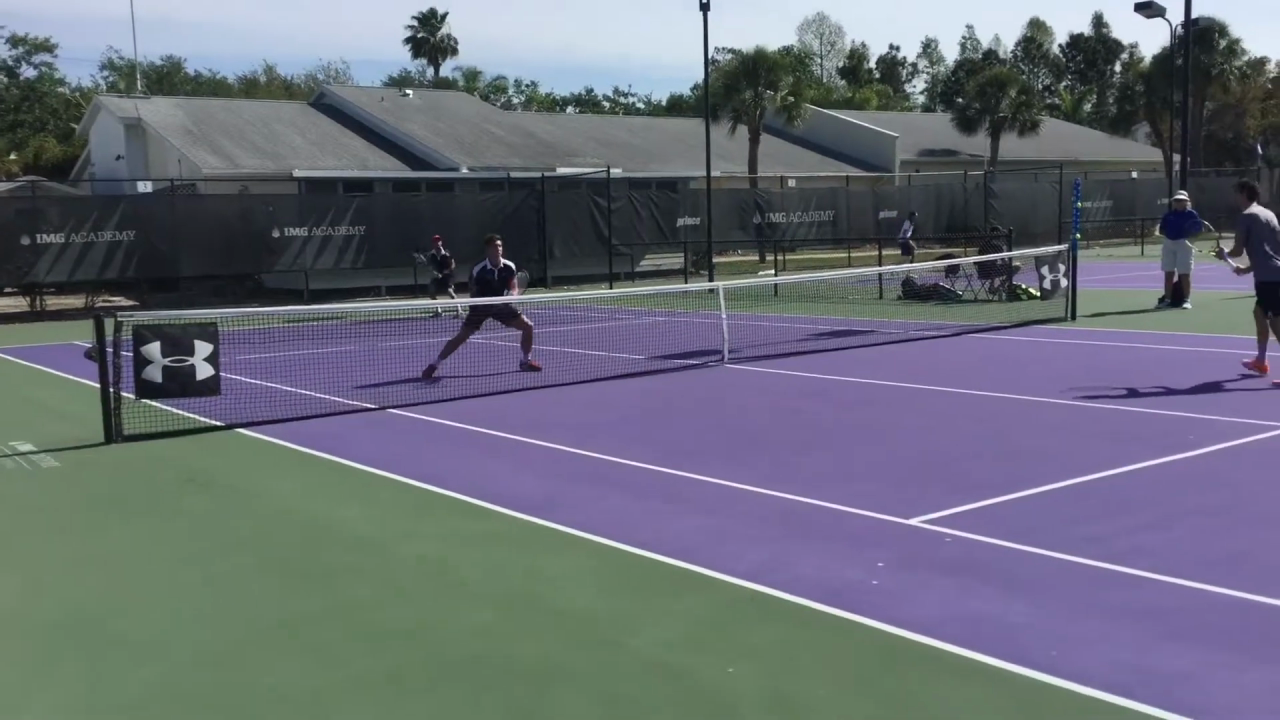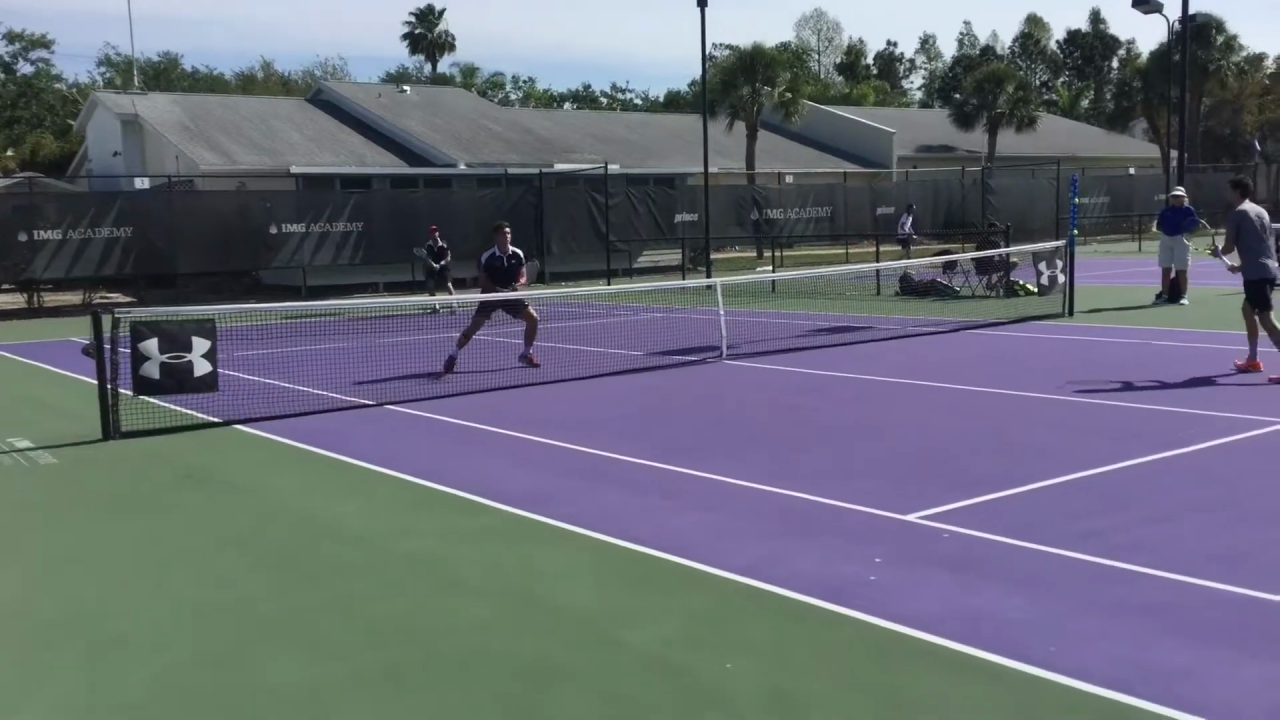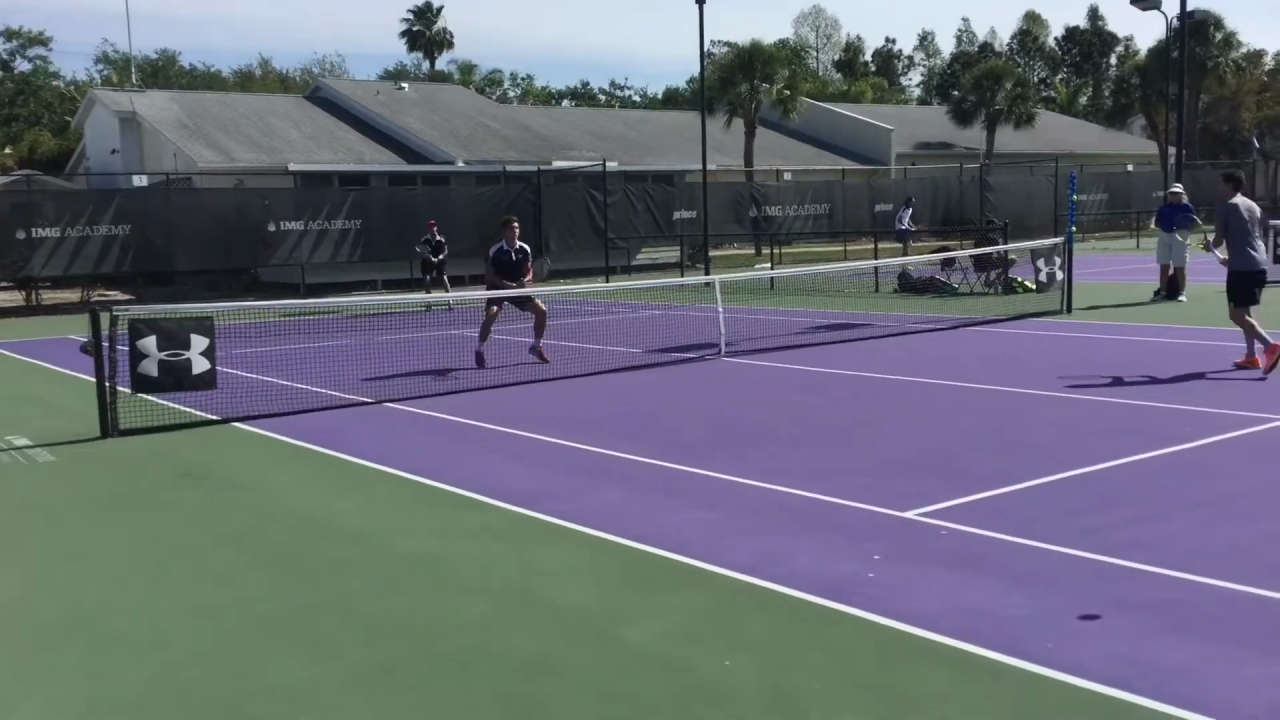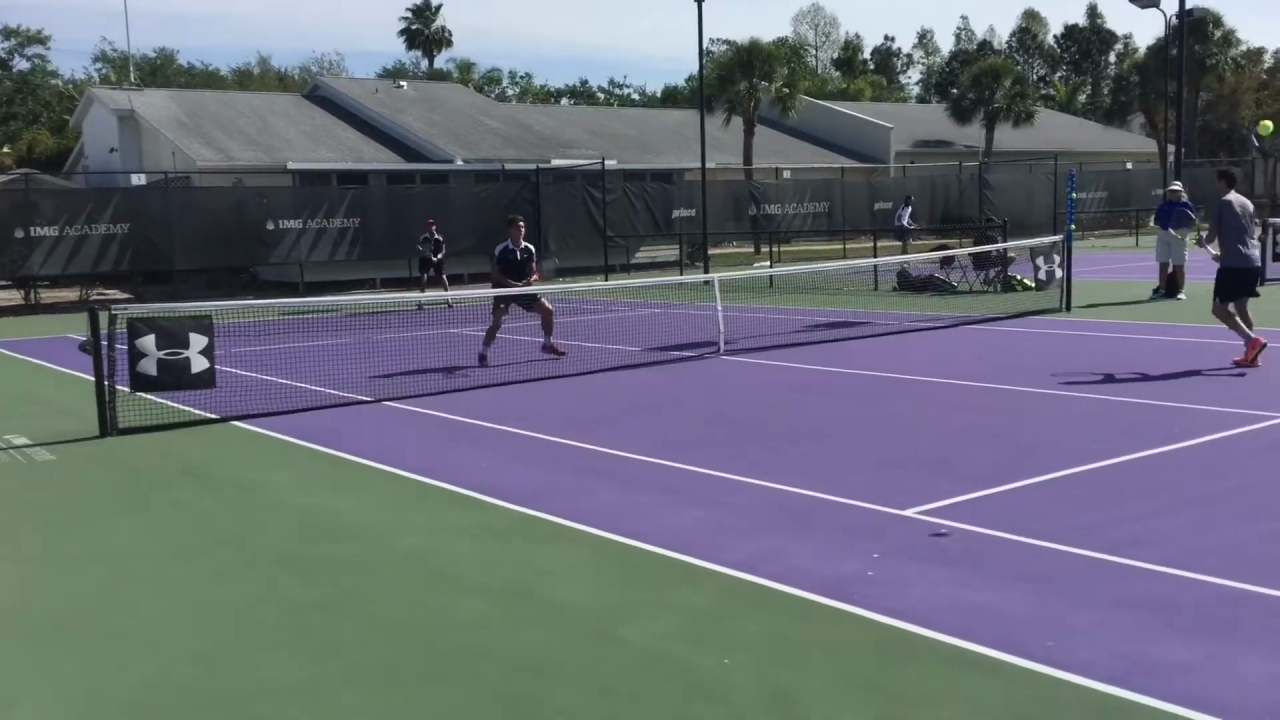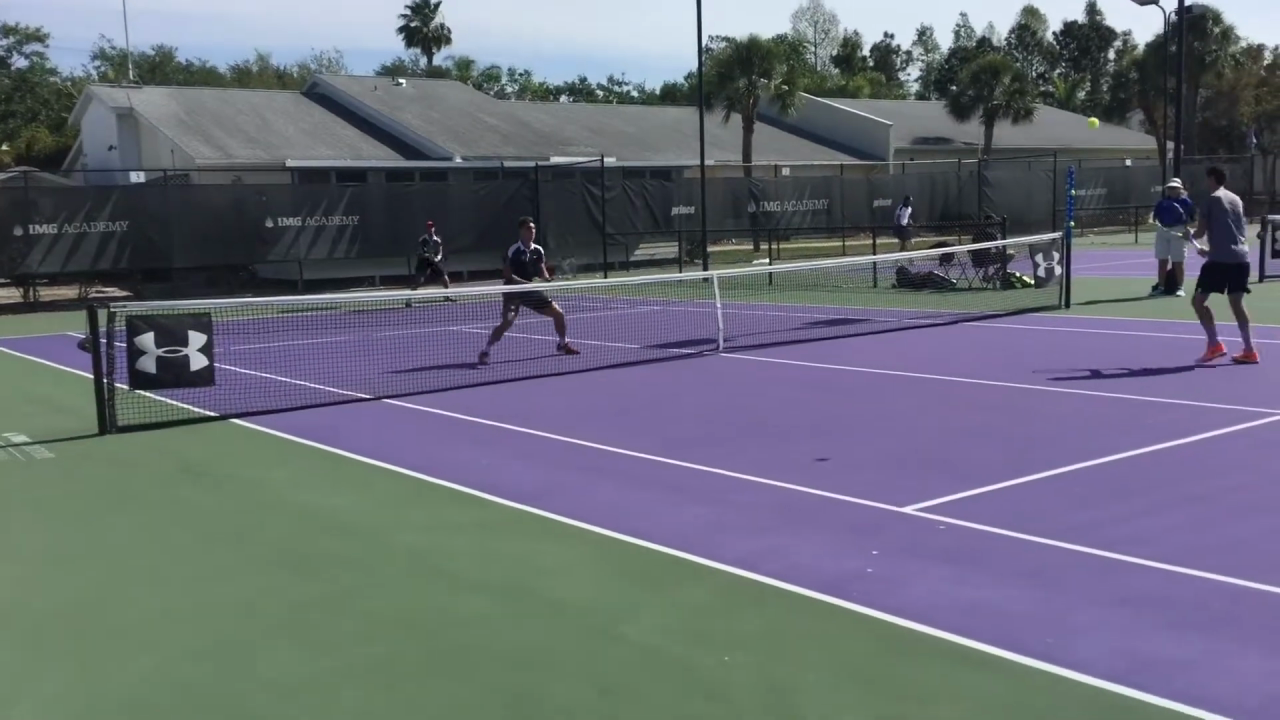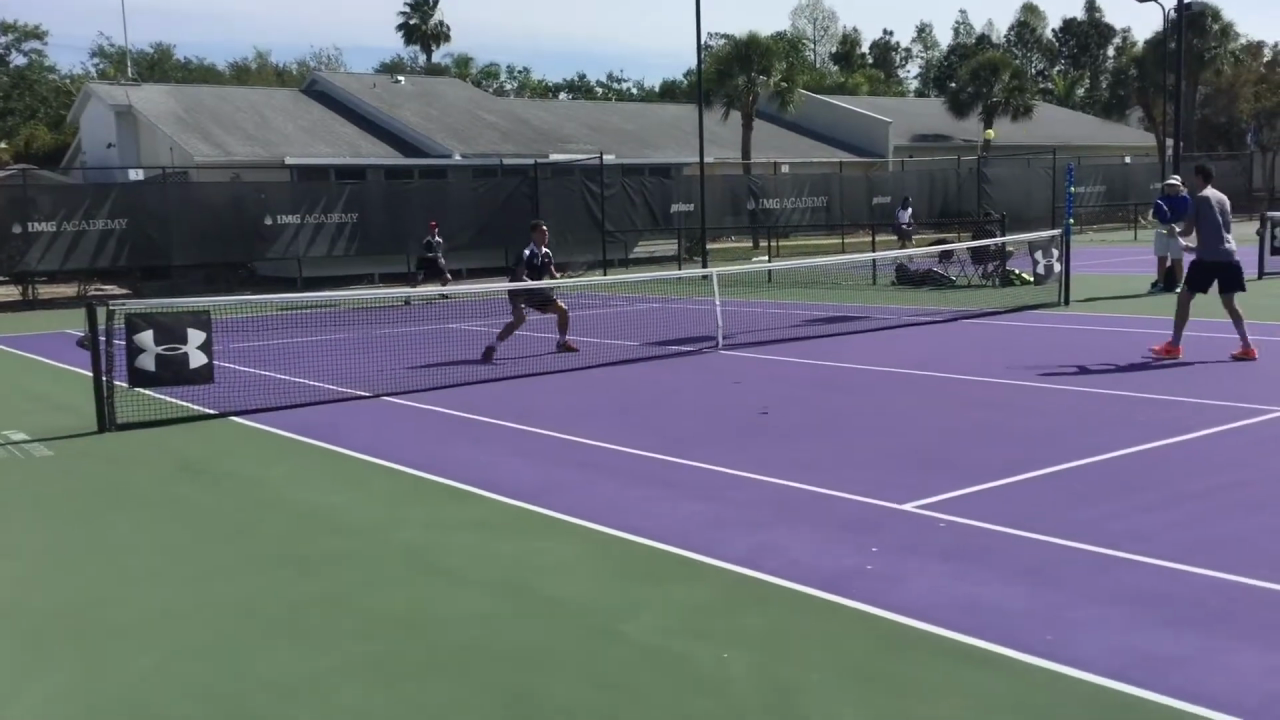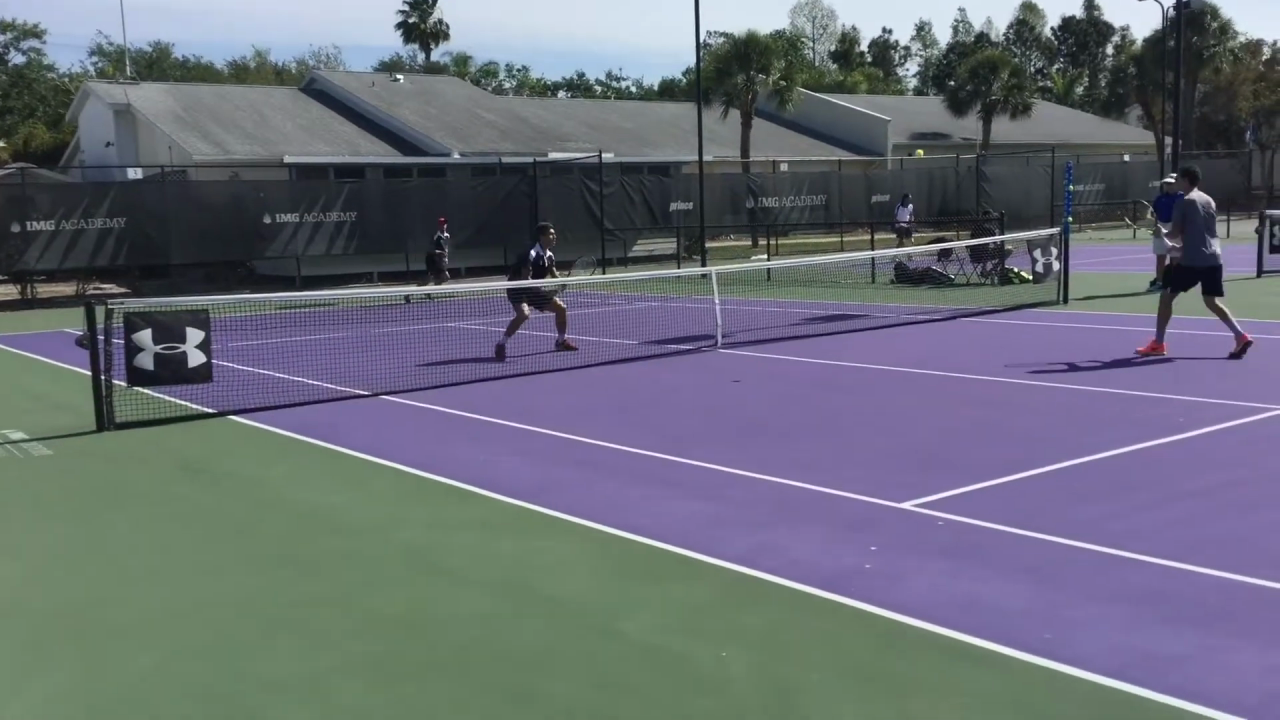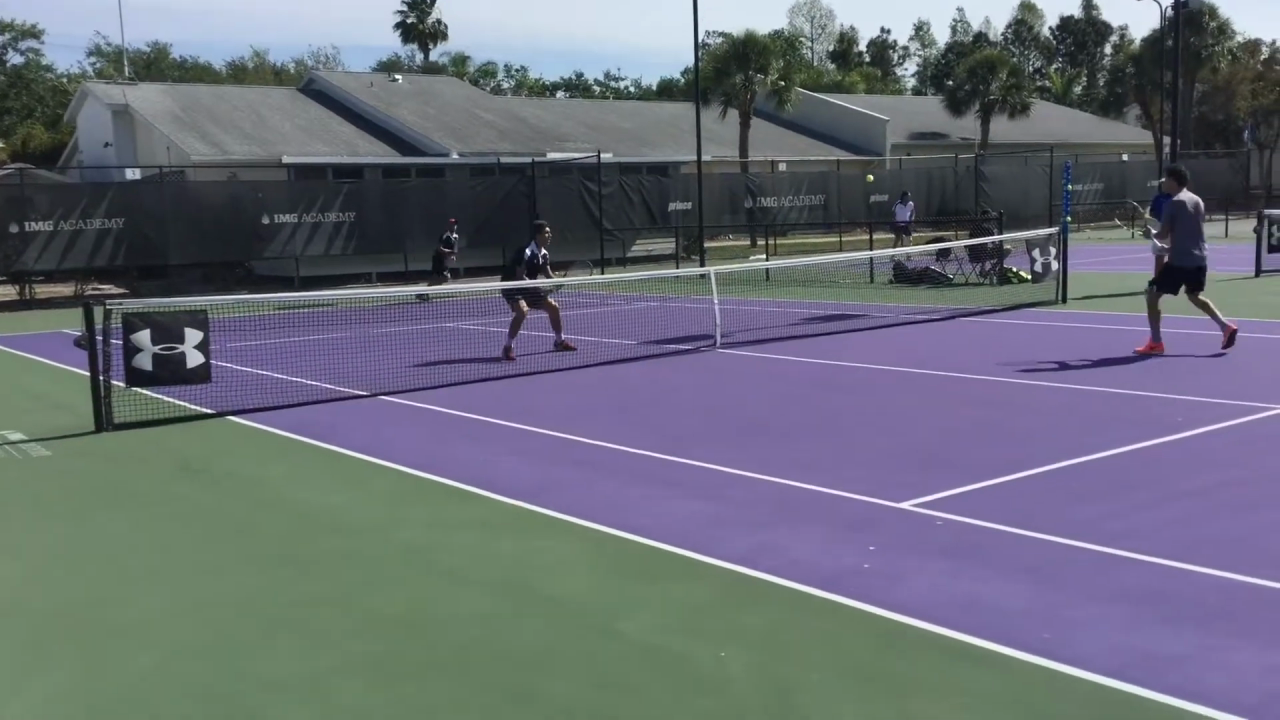
dt=0.1s
person 1, frame 1
left shoulder: (1246, 216)
left elbow: (1238, 250)
left wrist: (1224, 254)
right wrist: (1248, 268)
right knee: (1259, 313)
right ankle: (1260, 361)
person 1, frame 2
left shoulder: (1237, 213)
right shoulder: (1262, 212)
left elbow: (1229, 248)
left wrist: (1218, 251)
right wrist: (1242, 266)
left hip: (1255, 273)
right knee: (1248, 311)
right ankle: (1252, 360)
person 1, frame 3
left shoulder: (1227, 206)
right shoulder: (1253, 206)
left elbow: (1219, 241)
left wrist: (1210, 245)
right wrist: (1232, 258)
left hip: (1241, 267)
right hip: (1258, 265)
left knee: (1237, 314)
right knee: (1243, 310)
right ankle: (1251, 356)
person 1, frame 4
left shoulder: (1222, 203)
right shoulder: (1248, 204)
left elbow: (1212, 237)
left wrist: (1203, 242)
right wrist: (1223, 254)
left hip: (1233, 263)
right hip: (1253, 262)
left knee: (1220, 309)
right knee: (1241, 306)
left ankle: (1253, 341)
right ankle: (1250, 354)
person 1, frame 5
left shoulder: (1212, 199)
right shoulder: (1236, 200)
left elbow: (1201, 232)
left wrist: (1191, 236)
right wrist: (1210, 249)
left hip: (1221, 259)
right hip: (1242, 257)
left knee: (1198, 301)
right knee: (1236, 302)
left ankle: (1215, 345)
right ankle: (1249, 350)
person 1, frame 6
left shoulder: (1199, 199)
right shoulder: (1223, 199)
left elbow: (1187, 231)
left wrist: (1176, 233)
right wrist: (1197, 246)
left hip: (1208, 258)
right hip: (1229, 256)
left knee: (1184, 298)
right knee: (1229, 302)
left ankle: (1174, 346)
right ankle: (1247, 347)
person 1, frame 7
left shoulder: (1184, 202)
right shoulder: (1209, 201)
left elbow: (1175, 234)
left wrist: (1163, 234)
right wrist: (1183, 248)
left hip: (1192, 261)
right hip: (1213, 259)
left knee: (1166, 297)
right knee: (1211, 302)
left ankle: (1158, 344)
right ankle: (1240, 336)
person 1, frame 8
left shoulder: (1173, 203)
right shoulder: (1197, 201)
left elbow: (1163, 235)
left wrist: (1152, 234)
right wrist: (1171, 247)
left hip: (1180, 261)
right hip: (1199, 259)
left knee: (1152, 296)
right knee: (1196, 298)
left ankle: (1156, 343)
right ankle: (1226, 327)
